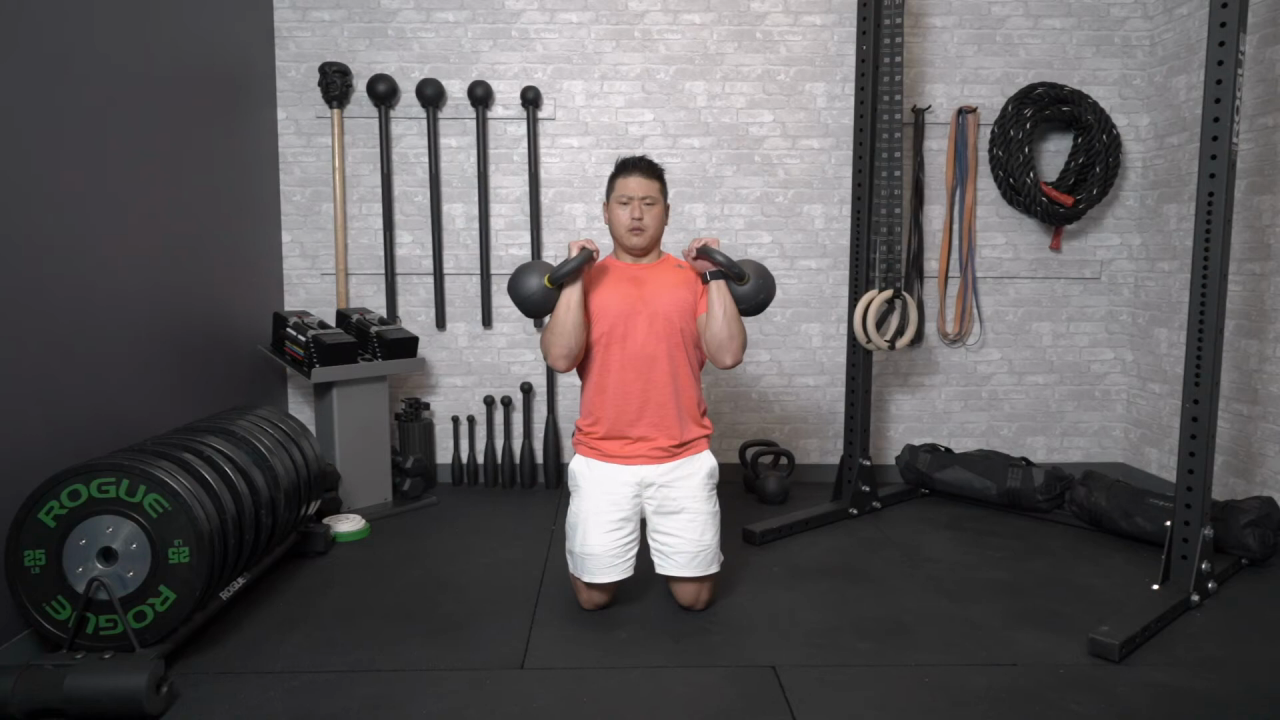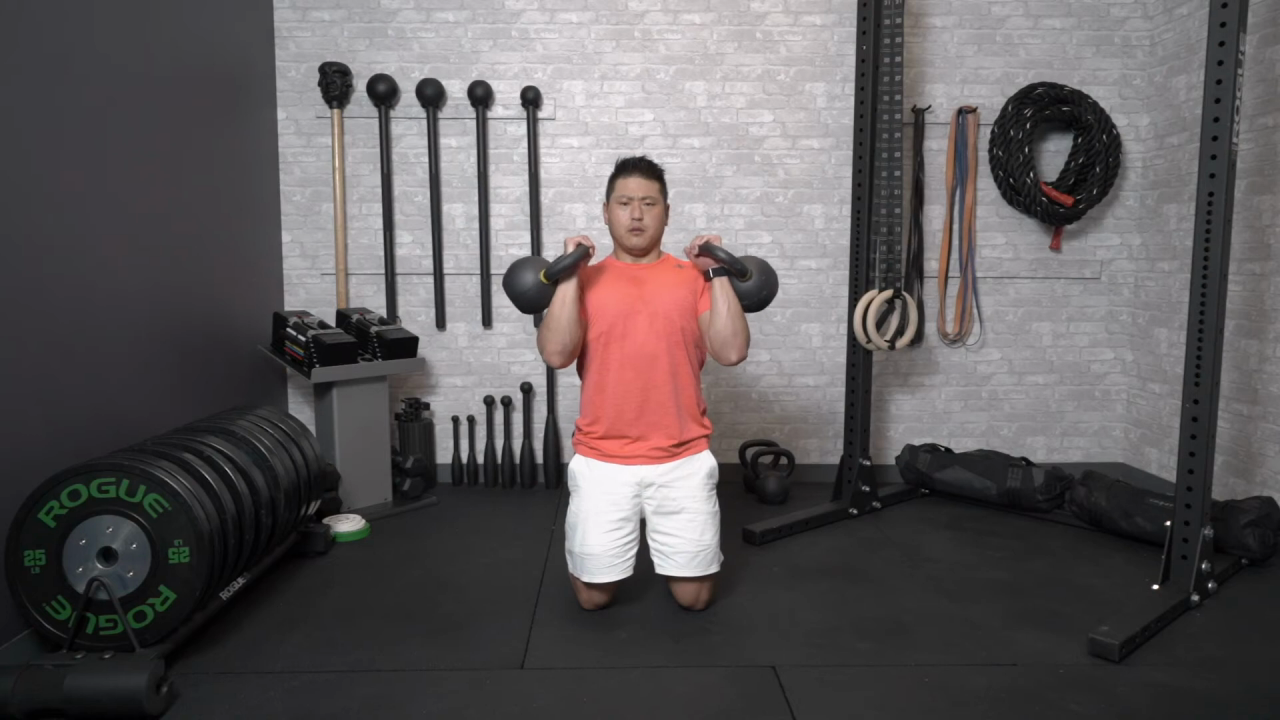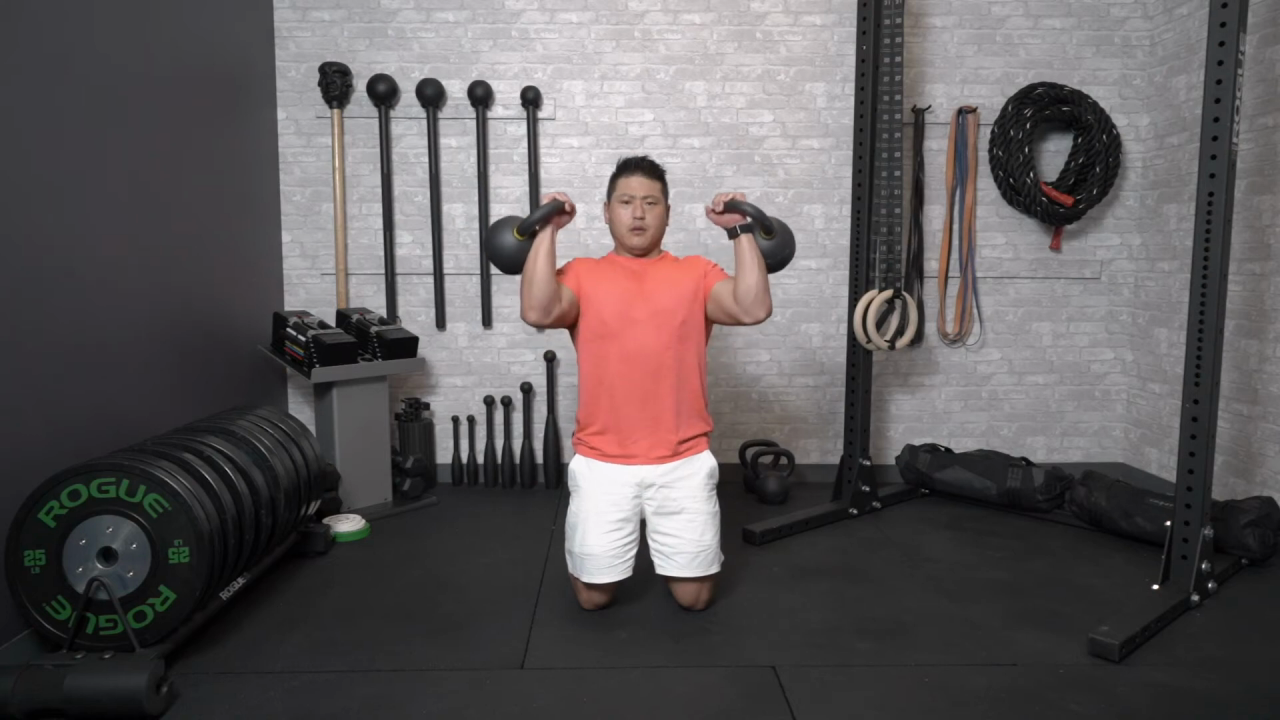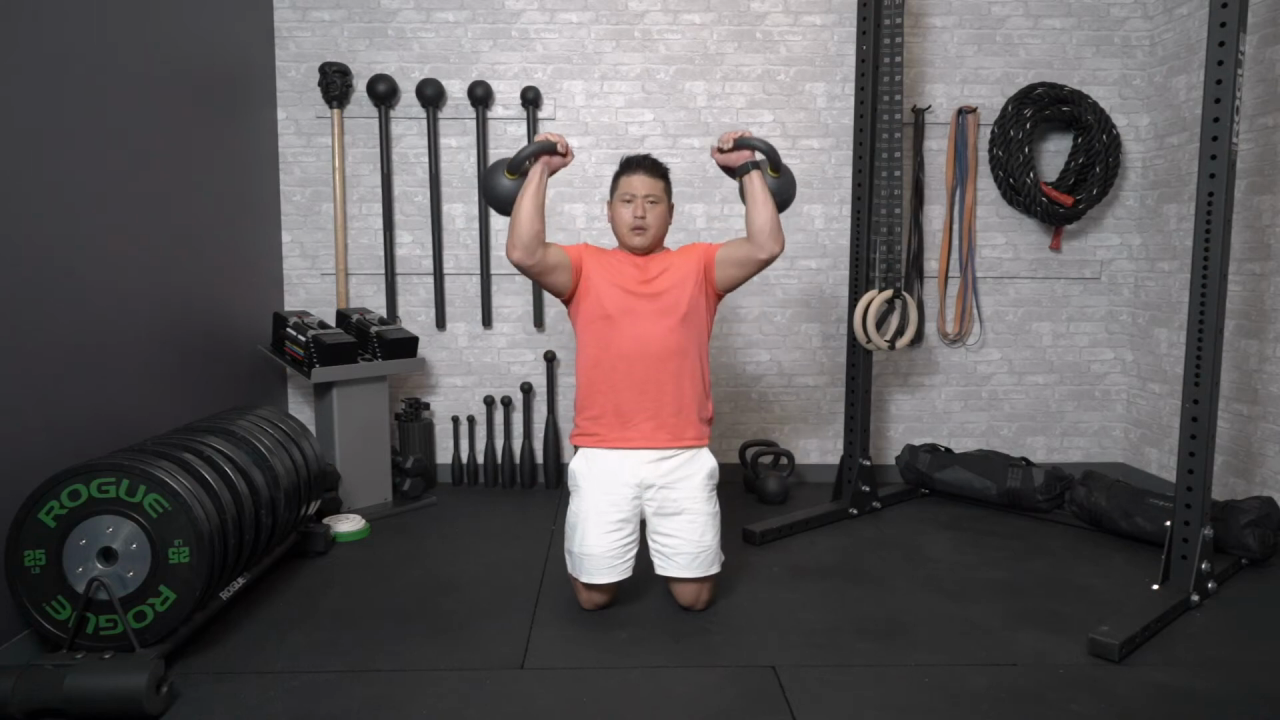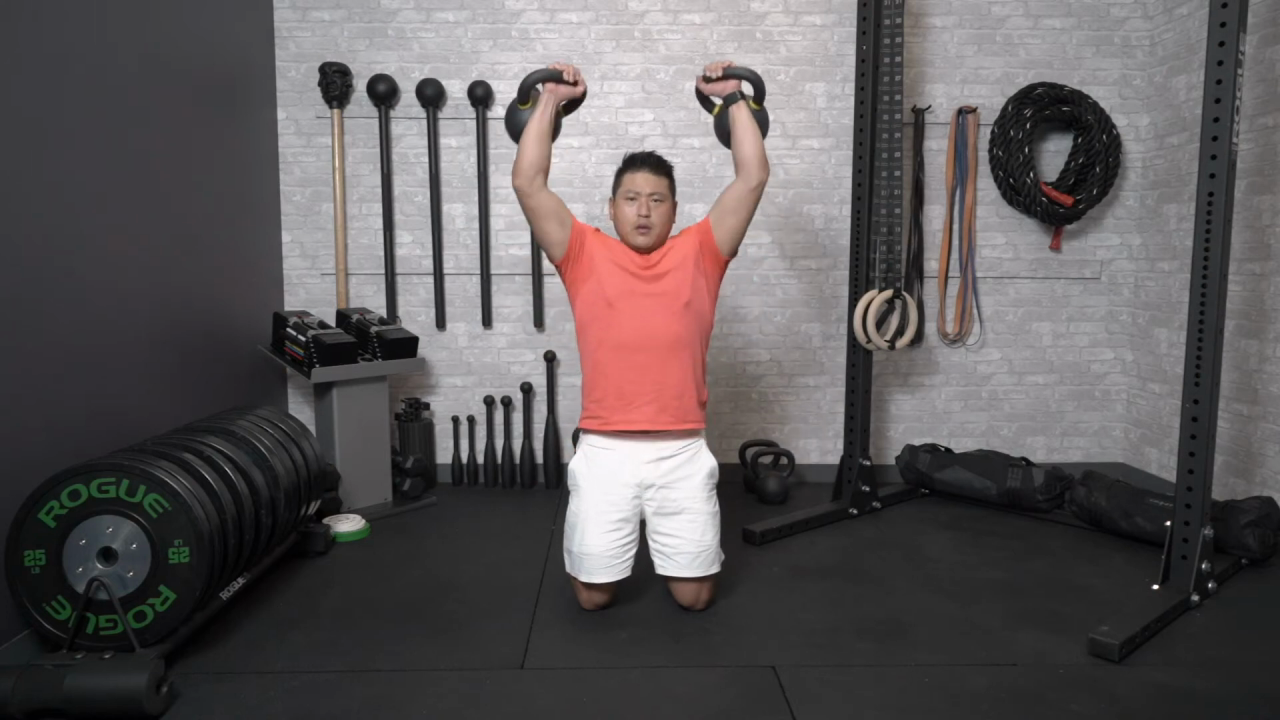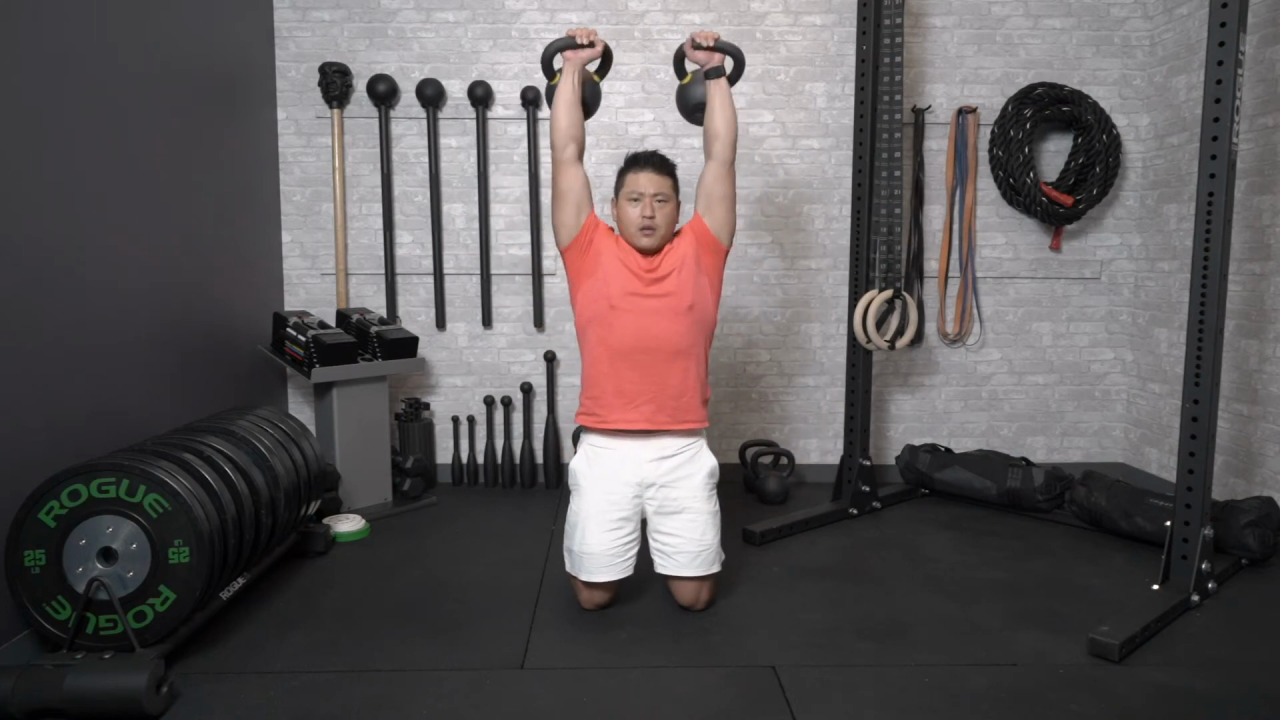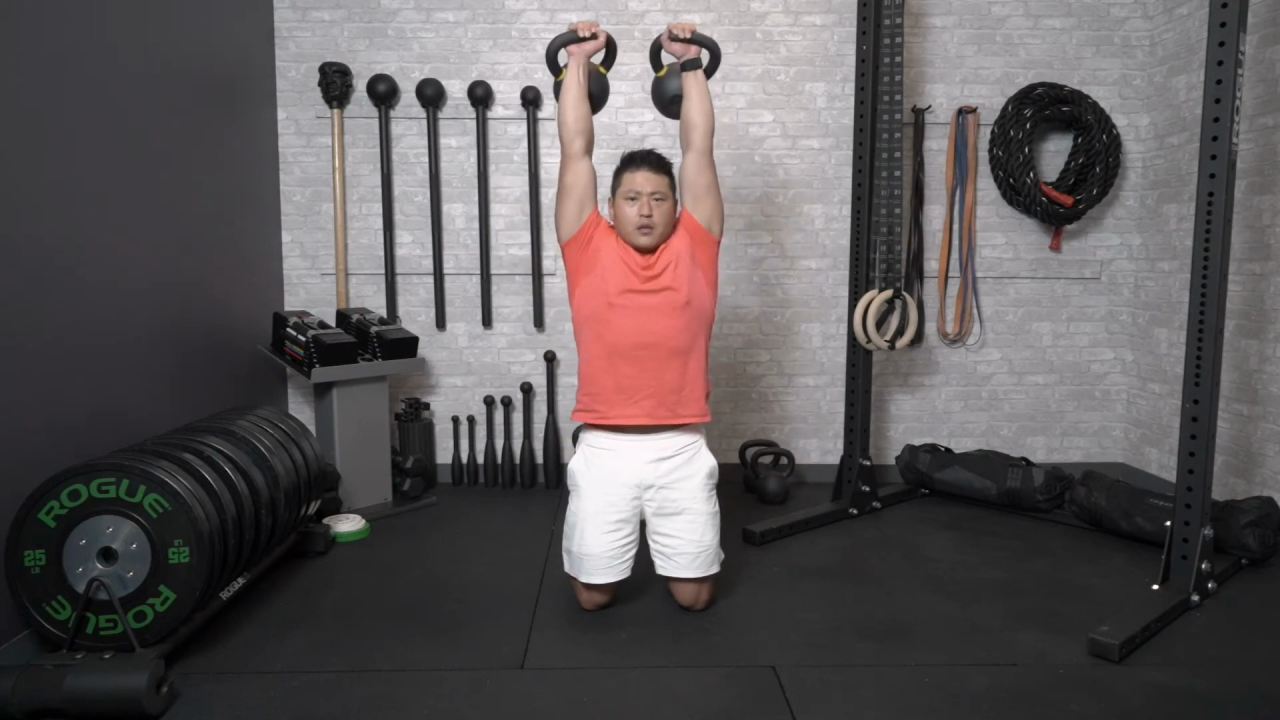
dt=0.7s
person 1, frame 1
left shoulder: (693, 277)
right shoulder: (584, 279)
left elbow: (728, 354)
right elbow: (560, 358)
left wrist: (715, 276)
right wrist: (574, 278)
left hip: (682, 460)
right hip: (602, 461)
left knee: (694, 595)
right knee: (594, 595)
left ankle: (665, 546)
person 1, frame 2
left shoulder: (694, 276)
right shoulder: (584, 278)
left elbow: (732, 351)
right elbow: (555, 353)
left wrist: (718, 272)
right wrist: (569, 273)
left hip: (683, 460)
right hip: (602, 461)
left knee: (694, 595)
right knee: (594, 595)
left ankle: (669, 551)
person 1, frame 3
left shoulder: (696, 273)
right shoulder: (583, 274)
left elbow: (754, 308)
right elbow: (537, 311)
left wrist: (741, 229)
right wrist: (547, 230)
left hip: (682, 460)
right hip: (602, 461)
left knee: (694, 594)
right knee: (594, 594)
left ankle: (666, 546)
right ankle: (616, 545)
person 1, frame 4
left shoulder: (697, 265)
right shoulder: (585, 266)
left elbow: (766, 247)
right elbow: (523, 253)
left wrist: (749, 169)
right wrist: (539, 170)
left hip: (682, 457)
right hip: (604, 456)
left knee: (694, 594)
right knee: (594, 593)
left ankle: (665, 544)
right ankle: (612, 546)
person 1, frame 5
left shoulder: (698, 254)
right shoulder: (585, 256)
left elbow: (752, 177)
right elbow: (527, 181)
left wrist: (733, 98)
right wrist: (550, 99)
left hip: (682, 450)
right hip: (605, 450)
left knee: (694, 594)
right knee: (593, 594)
left ankle: (672, 542)
right ankle: (608, 547)
person 1, frame 6
left shoulder: (699, 253)
right shoulder: (591, 253)
left elbow: (720, 155)
right elbow: (567, 153)
left wrist: (714, 70)
right wrist: (572, 66)
left hip: (682, 451)
right hip: (605, 450)
left knee: (694, 593)
right knee: (594, 592)
left ankle: (669, 541)
right ankle: (623, 540)
person 1, frame 7
left shoulder: (693, 249)
right shoulder: (591, 249)
left elbow: (698, 147)
right elbow: (576, 149)
left wrist: (690, 62)
right wrist: (578, 60)
left hip: (681, 448)
right hip: (605, 447)
left knee: (695, 593)
right knee: (594, 594)
left ankle: (670, 543)
right ankle: (615, 546)
